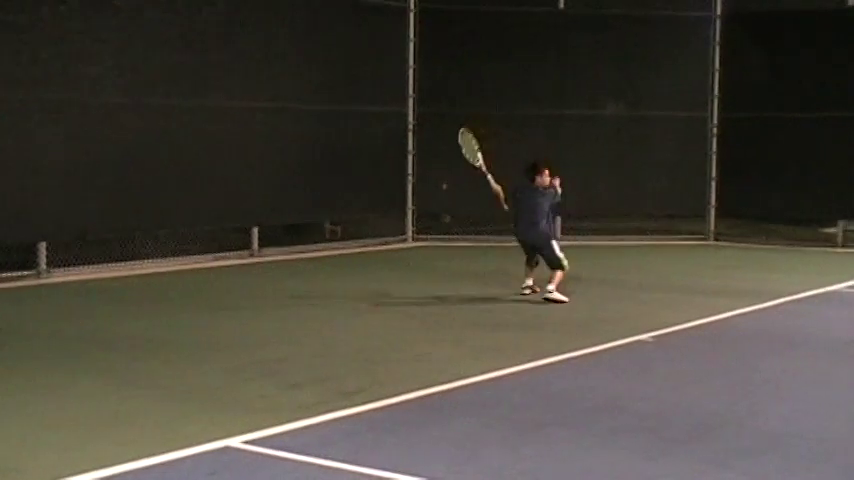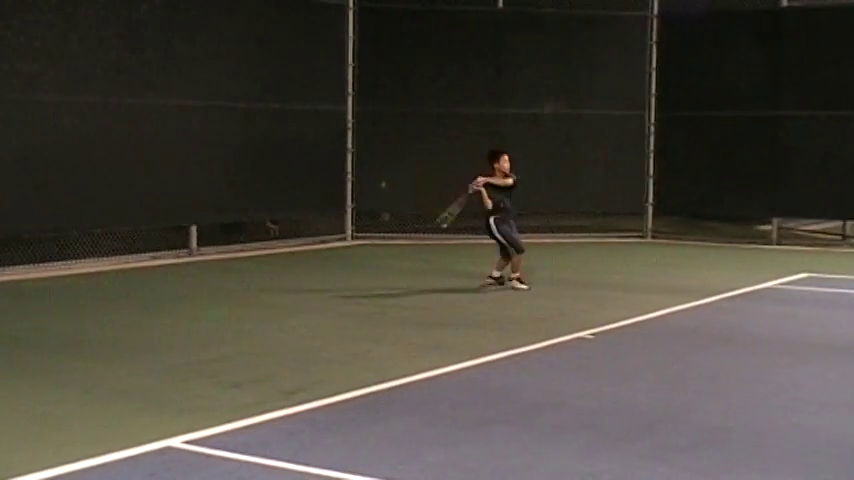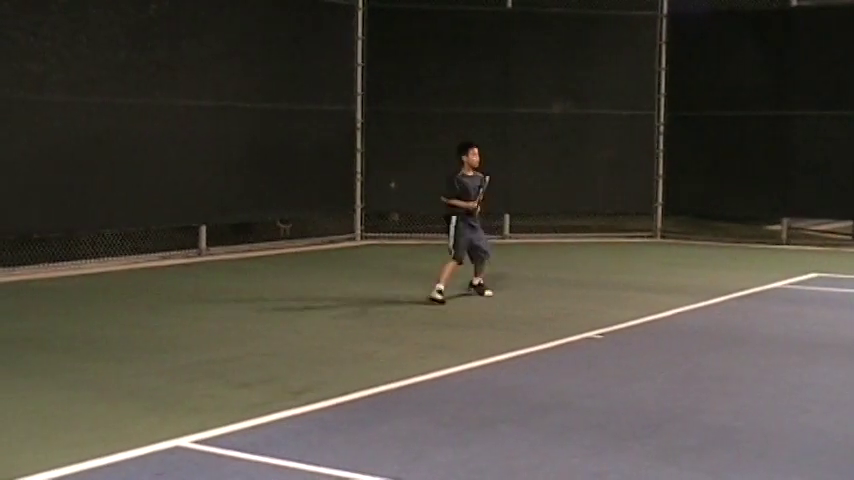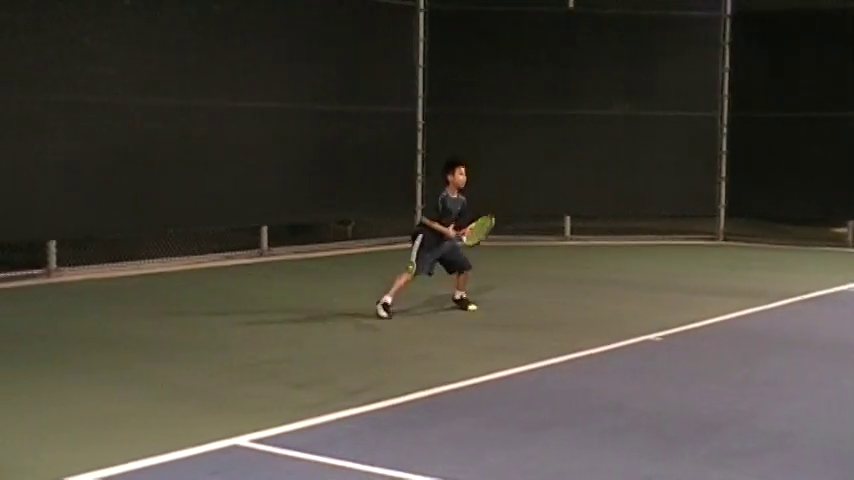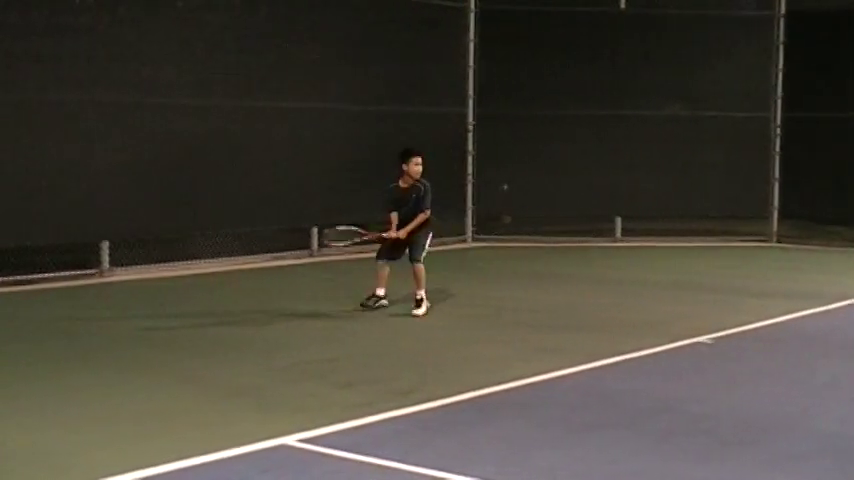
dt=0.7s
person 1, frame 1
left shoulder: (519, 192)
right shoulder: (548, 193)
left elbow: (508, 208)
right elbow: (557, 195)
left wrist: (498, 192)
right wrist: (556, 185)
left hip: (524, 237)
right hip: (544, 236)
left knee: (532, 260)
right knee: (560, 267)
left ankle: (528, 285)
right ankle: (551, 290)
person 1, frame 2
left shoulder: (508, 179)
right shoulder: (484, 184)
left elbow: (509, 182)
right elbow: (489, 207)
left wrist: (487, 180)
right wrist: (482, 190)
left hip: (508, 221)
right hip: (495, 222)
left knee: (509, 253)
right knee: (518, 249)
left ankle: (495, 275)
right ankle: (515, 278)
person 1, frame 3
left shoulder: (479, 178)
right shoulder: (456, 179)
right elbow: (446, 199)
left wrist: (476, 206)
right wrist: (465, 205)
left hip: (473, 221)
right hip: (457, 221)
left knee: (483, 253)
right knee: (457, 257)
left ankle: (477, 282)
right ankle: (438, 289)
person 1, frame 4
left shoulder: (462, 200)
right shoulder: (441, 198)
left elbow: (459, 224)
right elbow: (426, 219)
left wrist: (461, 231)
right wrist: (445, 230)
left hip: (445, 240)
right hip: (426, 238)
left knee: (464, 266)
right knee: (412, 270)
left ankle: (459, 297)
right ankle: (385, 302)
person 1, frame 5
left shoulder: (423, 187)
right shoulder: (393, 189)
left elbow: (425, 212)
right elbow: (394, 211)
left wrist: (407, 230)
right wrist: (393, 229)
left hip: (421, 228)
right hip: (400, 228)
left knee: (416, 259)
right knee: (383, 256)
left ankle: (421, 298)
right ankle: (380, 295)
